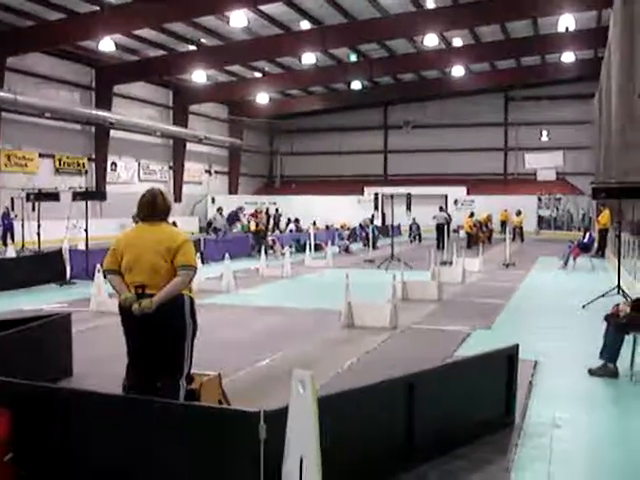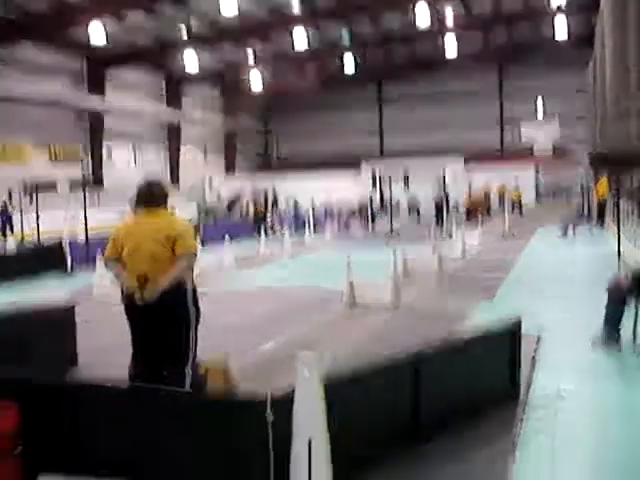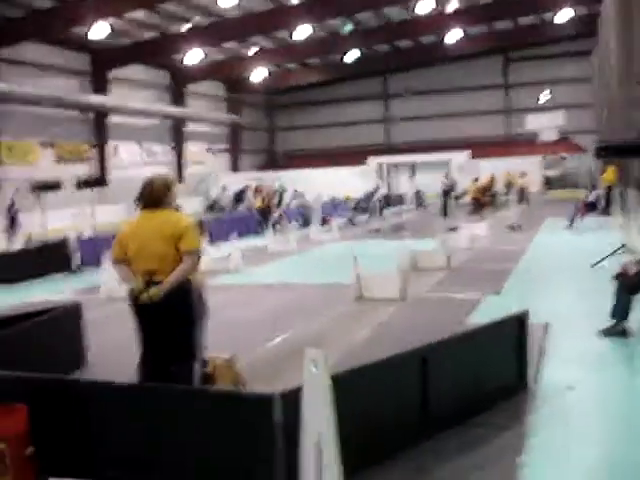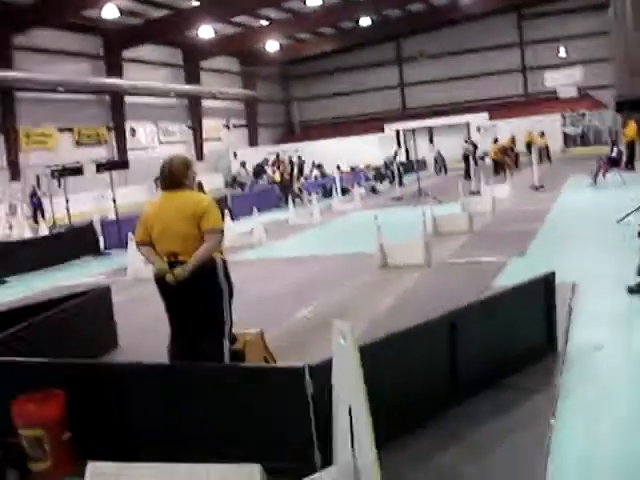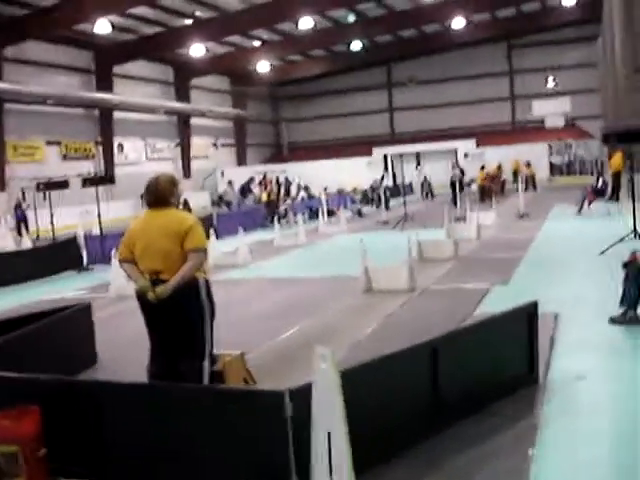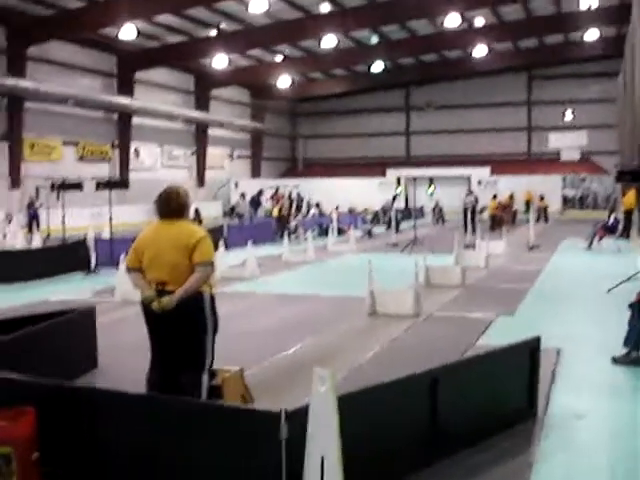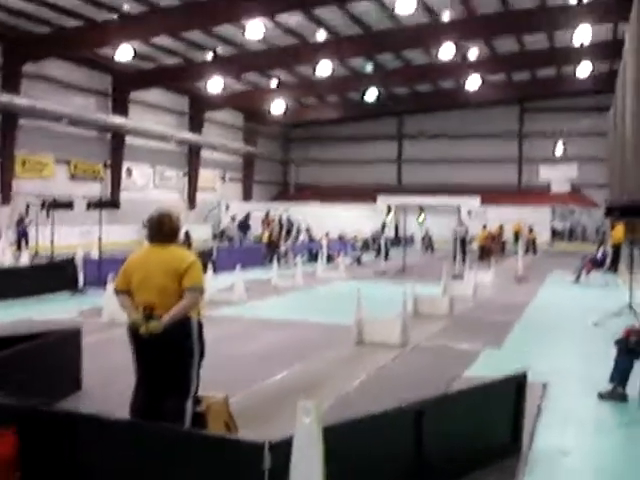
dt=0.2s
person 1, frame 1
left shoulder: (124, 238)
right shoulder: (177, 237)
left elbow: (110, 270)
right elbow: (185, 275)
left wrist: (125, 294)
right wrist: (157, 300)
left hip: (133, 308)
right hip: (170, 307)
left knee: (138, 365)
right knee: (174, 369)
person 1, frame 2
left shoulder: (124, 227)
right shoulder: (176, 225)
left elbow: (111, 259)
right elbow: (186, 262)
left wrist: (129, 283)
right wrist: (159, 287)
left hip: (136, 297)
right hip: (172, 295)
left knee: (143, 353)
right knee: (178, 355)
person 1, frame 3
left shoulder: (129, 227)
right shoulder: (181, 222)
left elbow: (119, 260)
right elbow: (191, 260)
left wrist: (135, 283)
right wrist: (166, 286)
left hip: (144, 296)
right hip: (177, 293)
left knee: (152, 350)
right knee: (185, 352)
person 1, frame 4
left shoulder: (150, 209)
right shoulder: (201, 202)
left elbow: (142, 243)
right elbow: (213, 239)
left wrist: (159, 265)
right wrist: (189, 267)
left hip: (169, 277)
right hip: (203, 272)
left knee: (181, 330)
right knee: (215, 330)
person 1, frame 5
left shoulder: (135, 226)
right shoulder: (186, 221)
left elbow: (125, 260)
right elbow: (197, 258)
left wrist: (141, 282)
right wrist: (171, 285)
left hip: (150, 294)
right hip: (186, 291)
left knee: (161, 350)
right knee: (195, 350)
person 1, frame 6
left shoulder: (145, 235)
right shoulder: (196, 234)
left elbow: (132, 269)
right elbow: (204, 271)
left wrist: (147, 291)
right wrist: (177, 296)
left hip: (155, 305)
right hip: (191, 304)
left knee: (161, 360)
right knee: (195, 363)
person 1, frame 7
left shoulder: (134, 258)
right shoulder: (186, 259)
left elbow: (121, 291)
right elbow: (192, 297)
left wrist: (135, 315)
right wrist: (164, 321)
left hip: (142, 329)
right hip: (179, 329)
left knee: (146, 384)
right knee: (180, 388)
